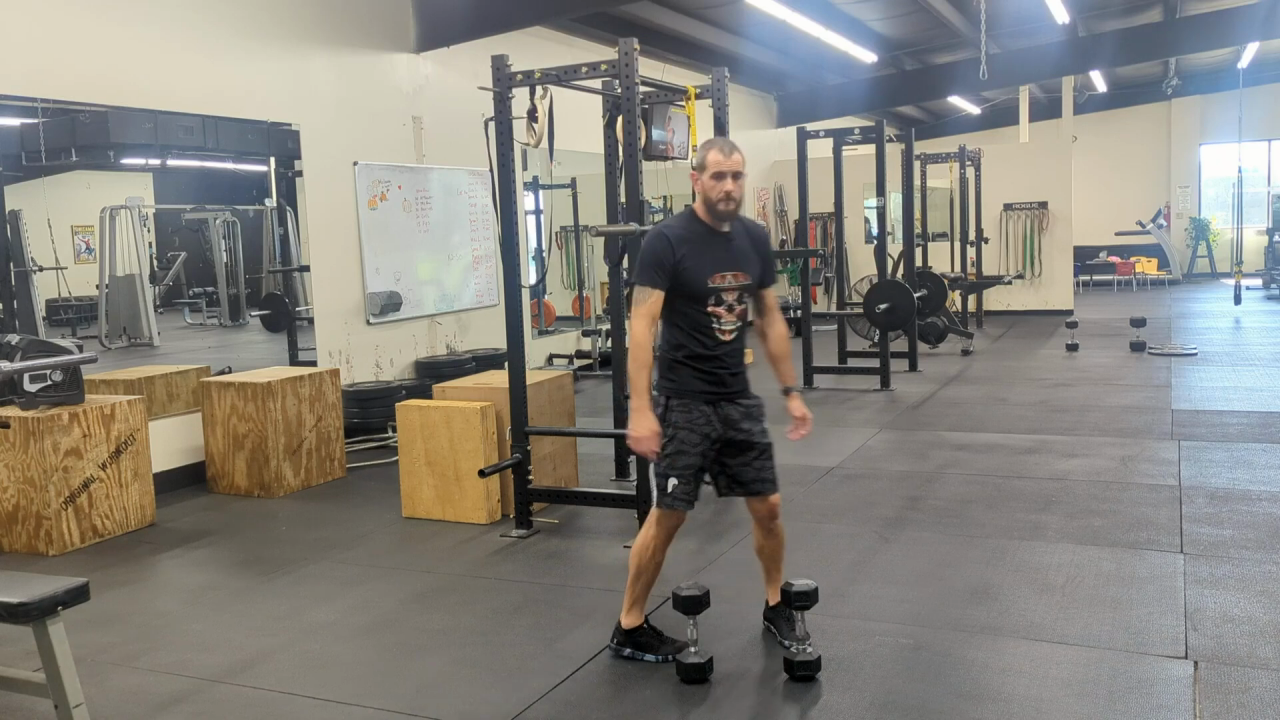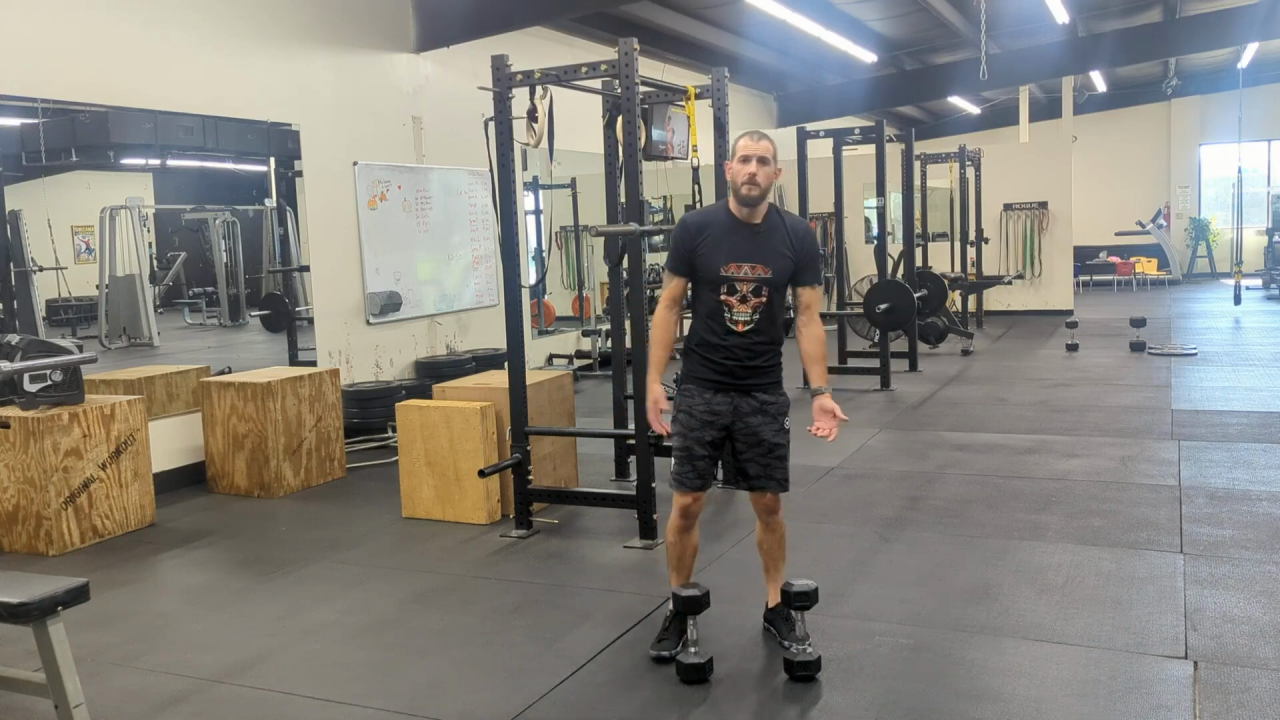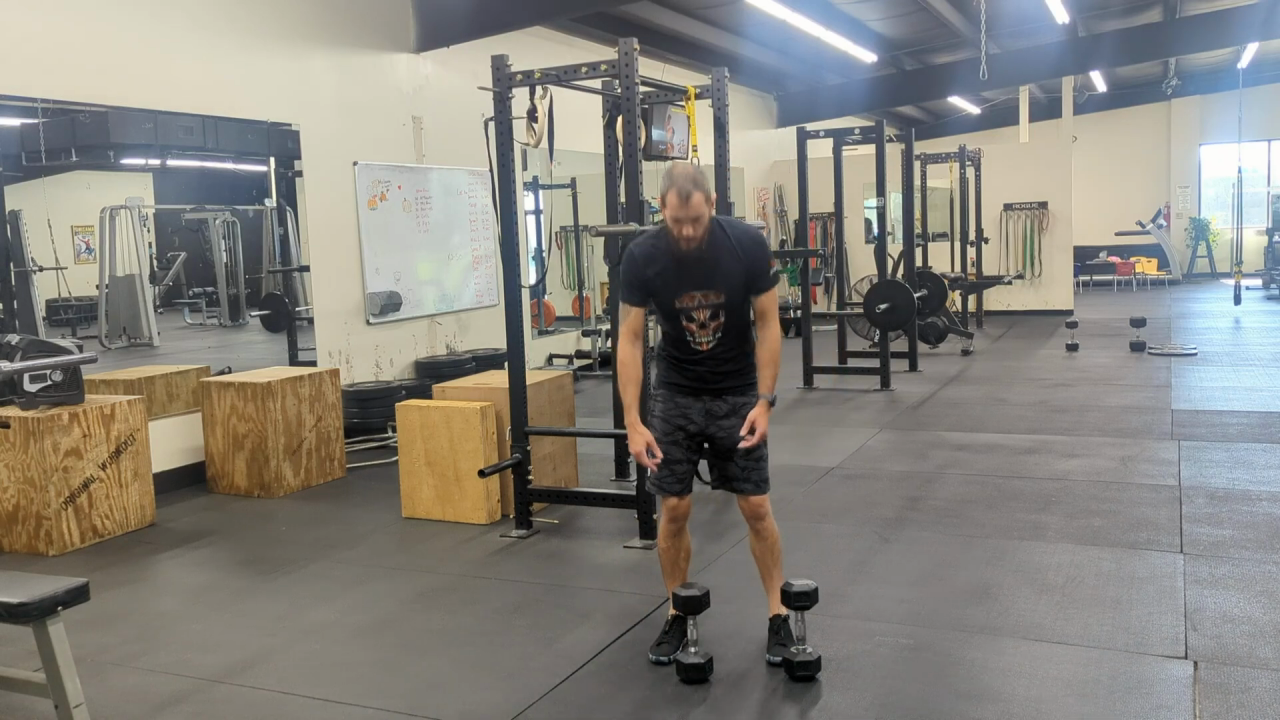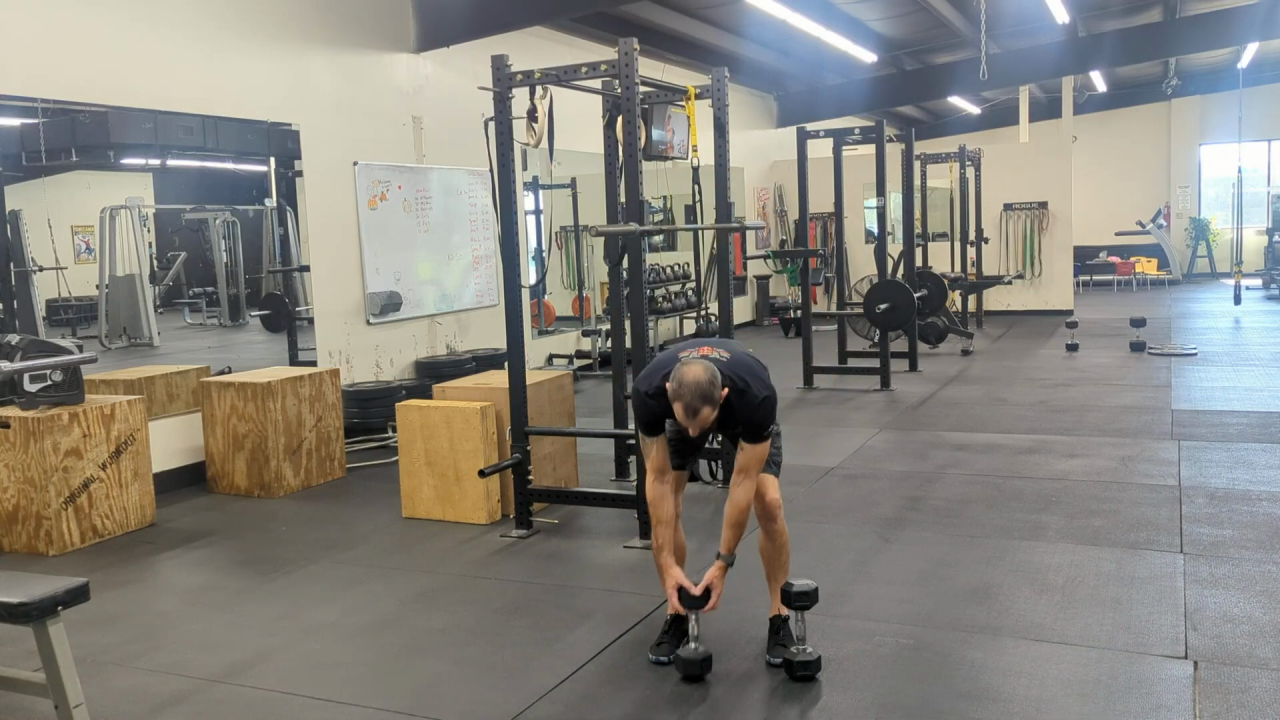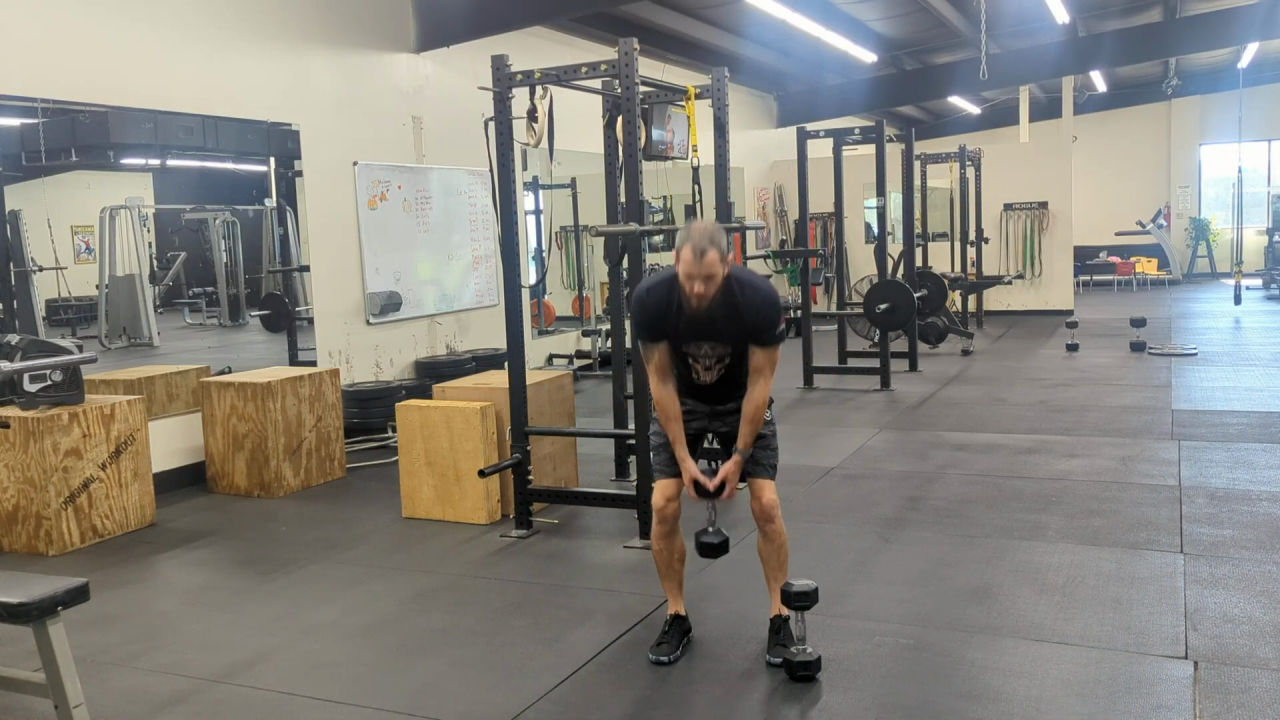
dt=0.7s
person 1, frame 1
left shoulder: (754, 239)
right shoulder: (668, 241)
left elbow: (771, 319)
right elbow: (643, 327)
left wrist: (792, 390)
right wrist: (640, 408)
left hip: (738, 398)
right hip: (685, 401)
left knee: (767, 508)
right knee: (668, 517)
left ankle: (774, 605)
right ankle: (630, 628)
person 1, frame 2
left shoulder: (797, 236)
right shoulder: (695, 228)
left elbow: (808, 318)
right elbow: (668, 307)
left wrist: (820, 391)
right wrist: (655, 381)
left hip: (764, 393)
right hip: (700, 389)
left knee: (768, 504)
right knee: (686, 505)
left ankle: (775, 605)
right ankle: (678, 611)
person 1, frame 3
left shoulder: (748, 244)
right shoulder: (641, 256)
left elbow: (767, 325)
right elbow: (630, 339)
left wrist: (765, 402)
right wrist: (633, 421)
left hip: (739, 394)
right hip: (675, 397)
left knee: (756, 507)
right knee: (674, 509)
left ankle: (777, 614)
right ankle: (678, 616)
person 1, frame 4
left shoulder: (756, 394)
right shoulder: (649, 390)
left elbow: (743, 482)
right elbow: (658, 478)
left wrist: (722, 563)
right wrist: (668, 565)
left hip: (744, 417)
right hip: (681, 408)
left knee: (768, 502)
right knee: (665, 503)
left ankle: (779, 617)
right ankle: (676, 617)
person 1, frame 5
left shoulder: (759, 297)
right shoulder: (651, 297)
left elbow: (760, 380)
right elbow: (660, 377)
left wrist: (735, 460)
right wrist: (684, 455)
left hip: (740, 404)
right hip: (683, 403)
left knee: (765, 506)
right knee: (664, 506)
left ankle: (780, 618)
right ankle: (676, 618)
